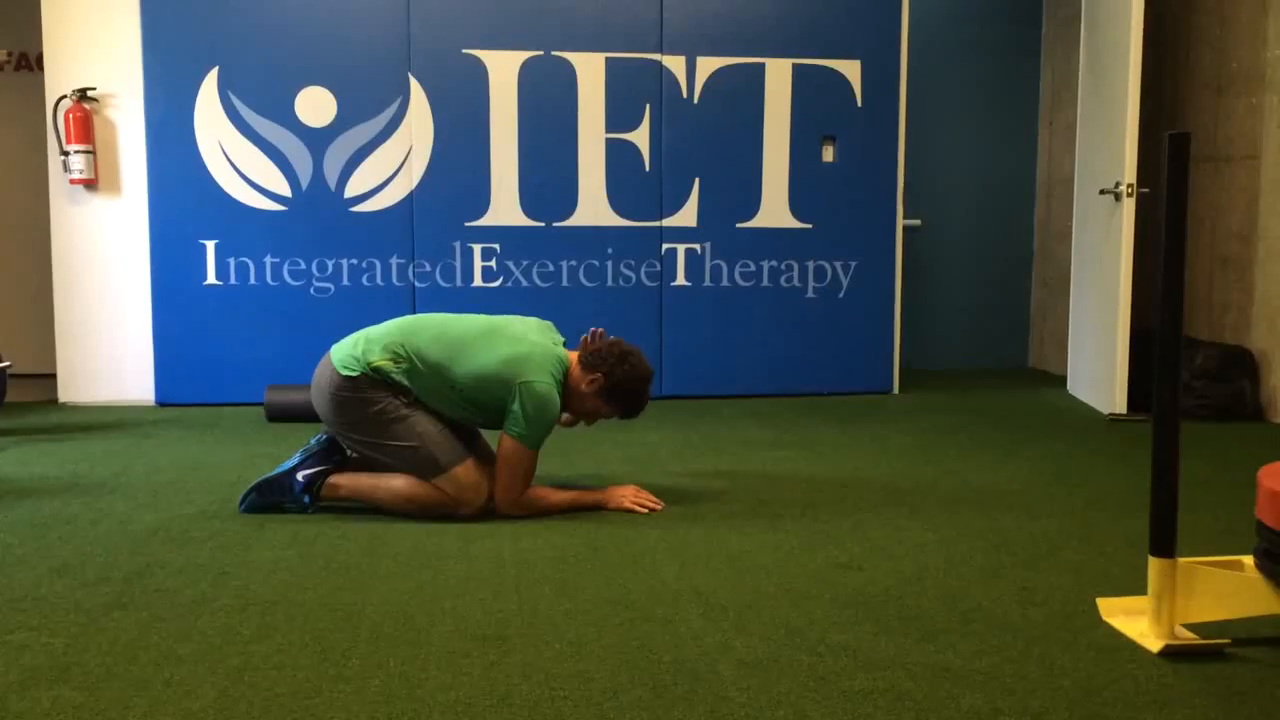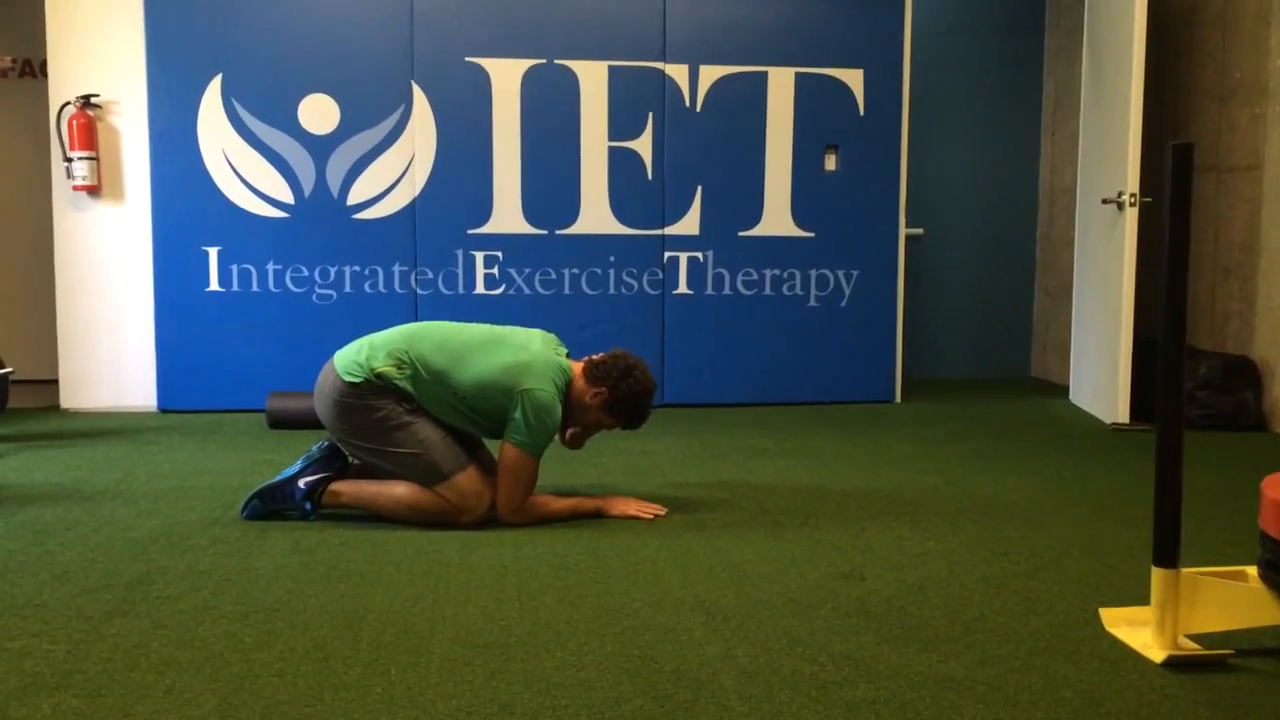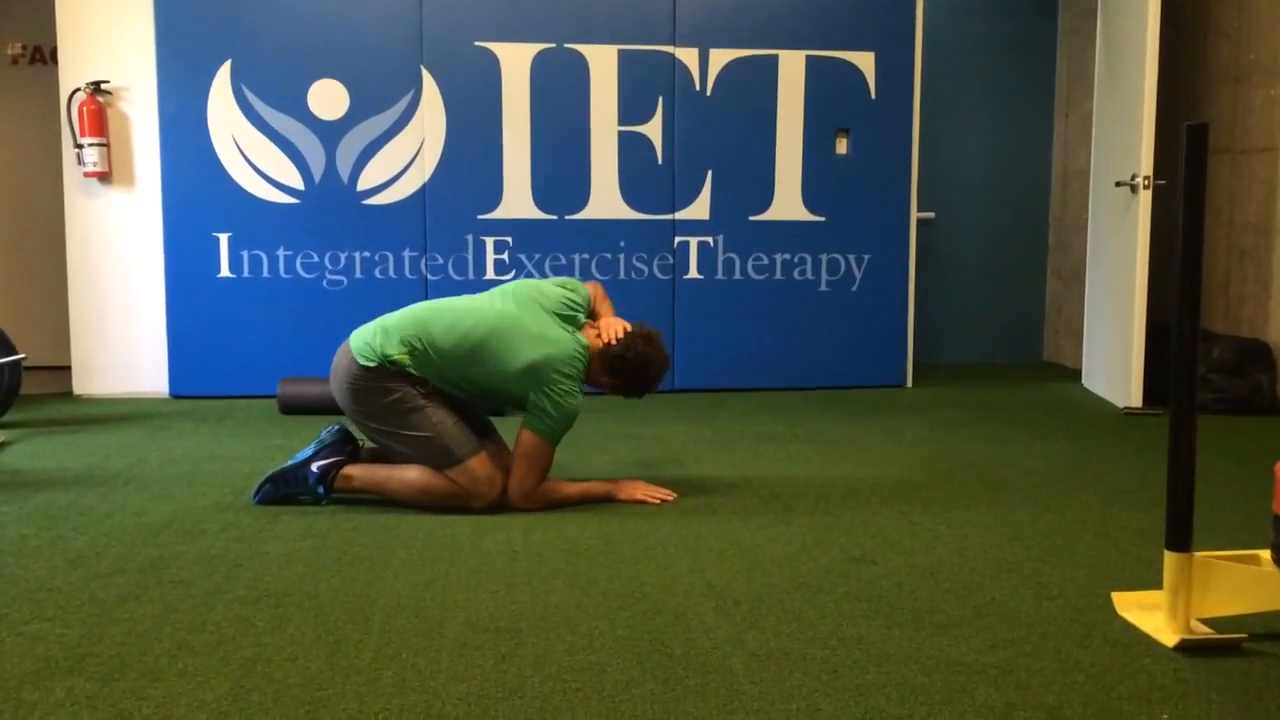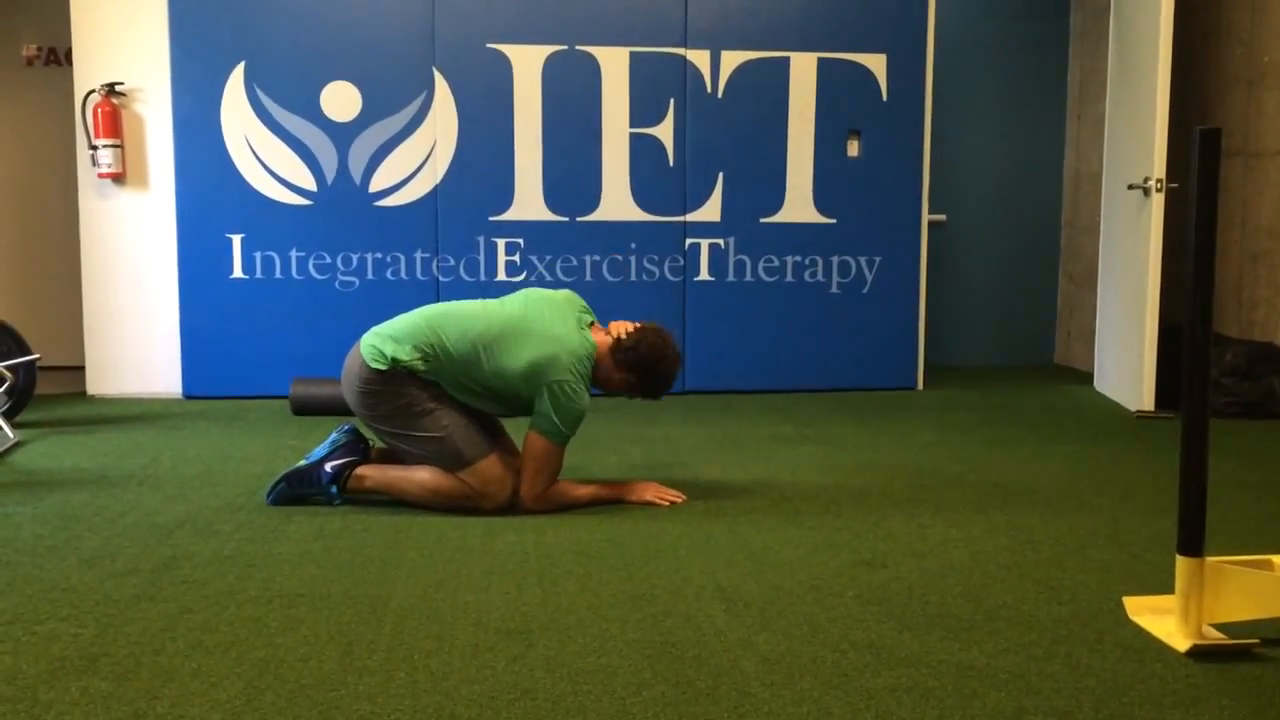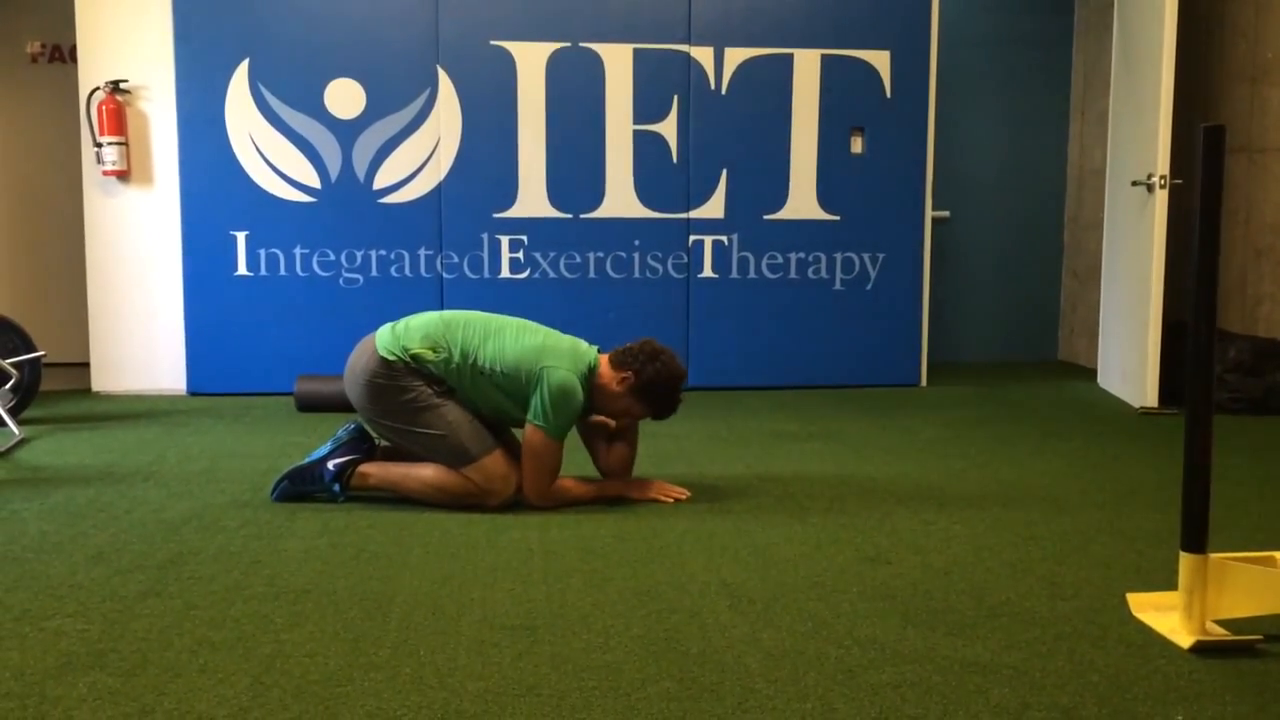
dt=1s
person 1, frame 1
left shoulder: (548, 335)
right shoulder: (539, 388)
left elbow: (552, 422)
right elbow: (511, 499)
left wrist: (588, 358)
right wrist: (601, 497)
left hip: (364, 366)
right hip: (354, 383)
left knee: (484, 471)
right knee: (470, 495)
left ankle: (345, 456)
right ankle: (316, 483)
person 1, frame 2
left shoulder: (551, 348)
right shoulder: (540, 395)
left elbow: (570, 440)
right elbow: (512, 508)
left wrist: (585, 421)
right wrist: (602, 505)
left hip: (365, 373)
right hip: (357, 390)
left knee: (485, 480)
right knee: (471, 503)
left ankle: (345, 463)
right ankle: (319, 491)
person 1, frame 3
left shoulder: (566, 297)
right shoulder: (561, 385)
left elbow: (596, 292)
right elbow: (523, 494)
left wrist: (607, 318)
right wrist: (613, 489)
left hip: (378, 351)
right hip: (371, 372)
left knee: (497, 465)
right knee: (483, 488)
left ankle: (354, 451)
right ankle: (332, 474)
person 1, frame 4
left shoulder: (571, 305)
right shoulder: (567, 383)
left elbow: (598, 333)
right elbow: (533, 496)
left wrist: (617, 330)
right wrist: (623, 492)
left hip: (388, 353)
right hip: (383, 375)
left knee: (508, 467)
right knee: (496, 489)
left ankle: (364, 451)
right ankle: (346, 475)
person 1, frame 5
left shoulder: (585, 366)
right shoulder: (563, 381)
left elbow: (613, 466)
right elbow: (538, 491)
left wrist: (629, 415)
right wrist: (627, 489)
left hip: (400, 359)
right hip: (386, 370)
left knee: (510, 464)
right knee: (498, 485)
left ankle: (370, 448)
right ankle: (349, 472)
